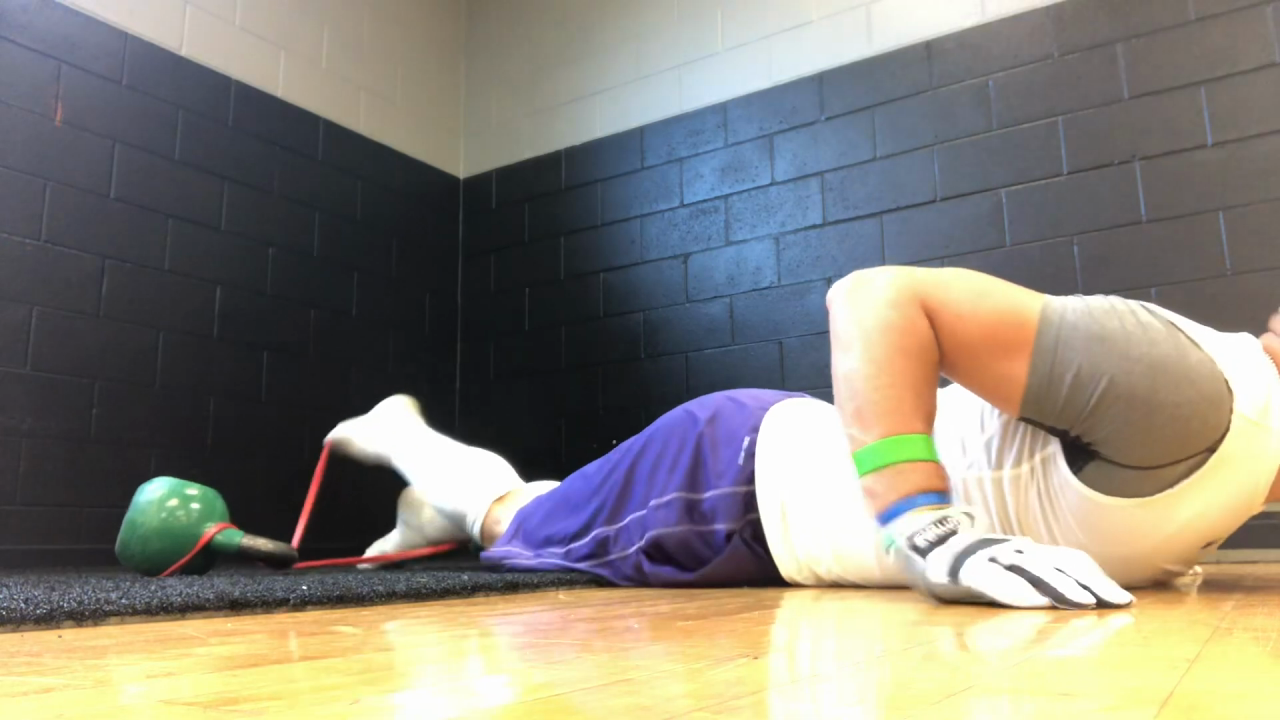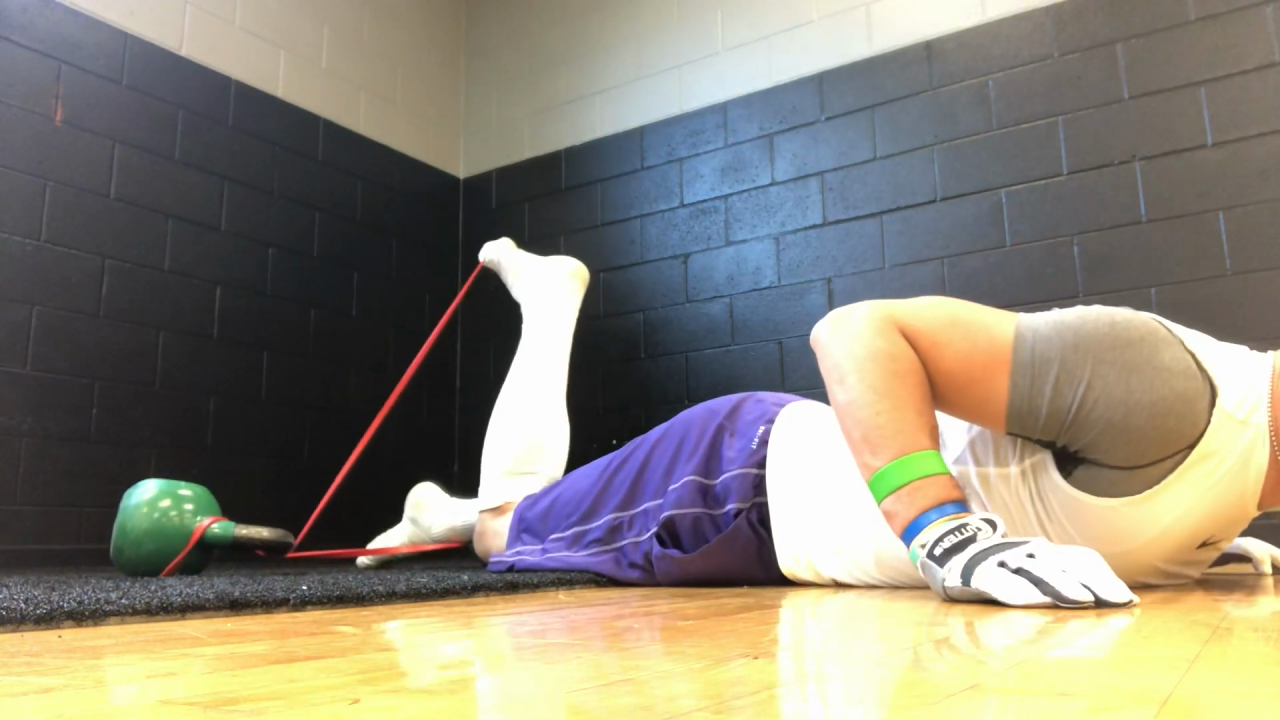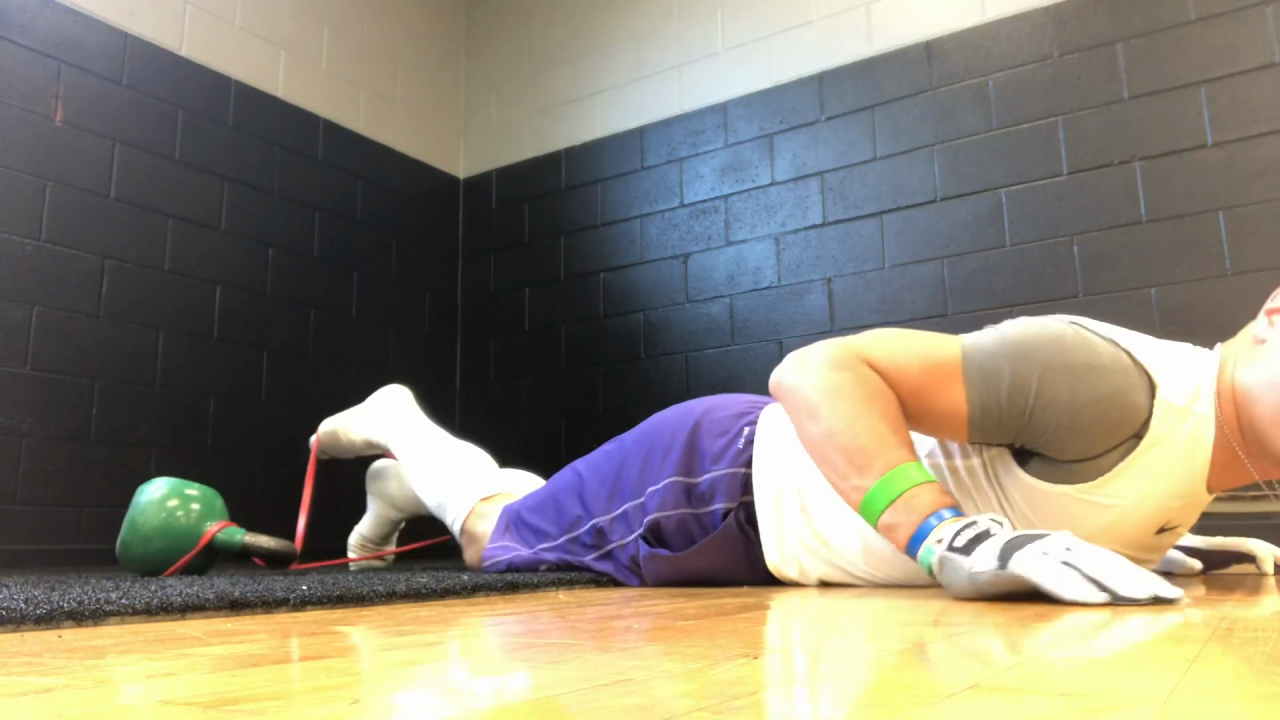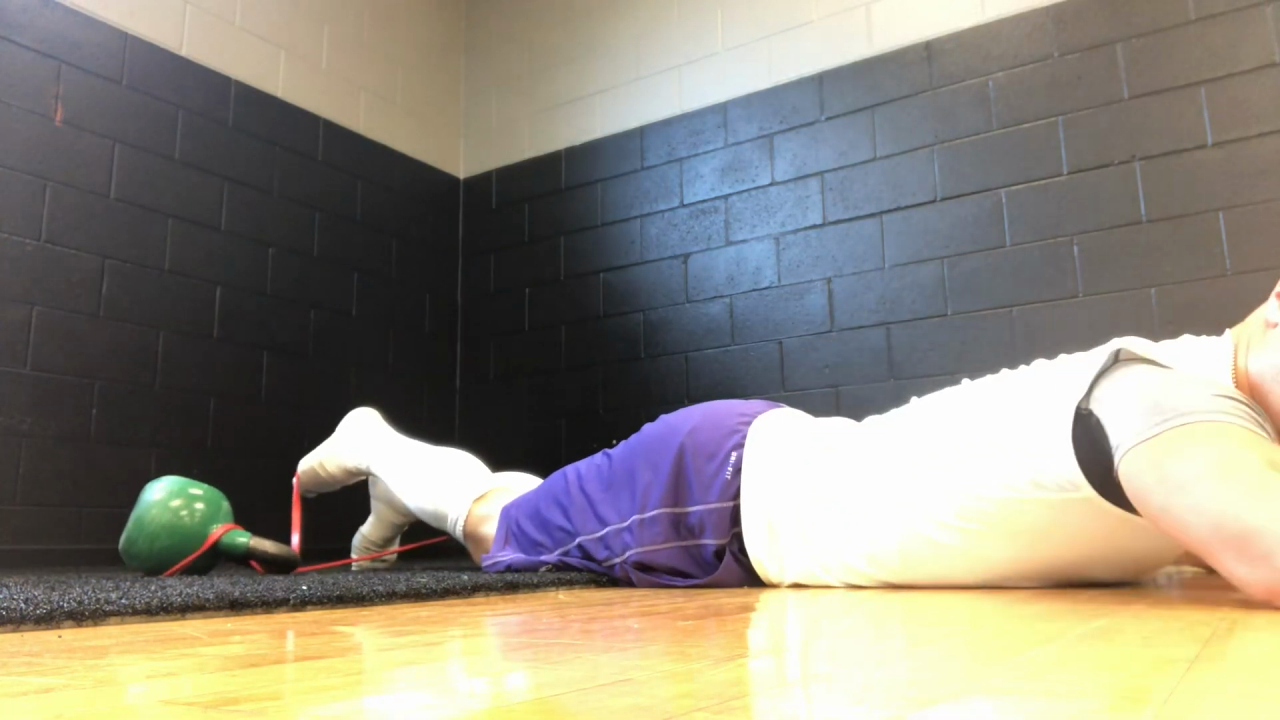
dt=1s
person 1, frame 1
right shoulder: (1181, 390)
right elbow: (877, 297)
left wrist: (1147, 532)
right wrist: (930, 528)
left hip: (787, 479)
right hip: (736, 483)
right knee: (510, 525)
left ankle: (435, 509)
right ankle: (402, 436)
person 1, frame 2
right shoulder: (1167, 389)
right elbow: (855, 329)
left wrist: (1189, 537)
right wrist: (951, 537)
left hip: (791, 483)
right hip: (741, 483)
right knee: (507, 531)
left ankle: (440, 512)
right ankle: (552, 294)
person 1, frame 3
right shoulder: (1114, 386)
right elbow: (812, 373)
left wrist: (1157, 544)
right wrist: (957, 542)
left hip: (762, 499)
right hip: (717, 484)
left knee: (532, 518)
right knee: (501, 538)
left ankle: (411, 486)
right ankle: (399, 429)
person 1, frame 4
left shoulder: (1201, 389)
right shoulder: (1175, 393)
left hip: (771, 473)
right hip: (717, 494)
left knee: (526, 509)
right knee: (501, 530)
left ankle: (402, 488)
right ankle: (377, 445)
